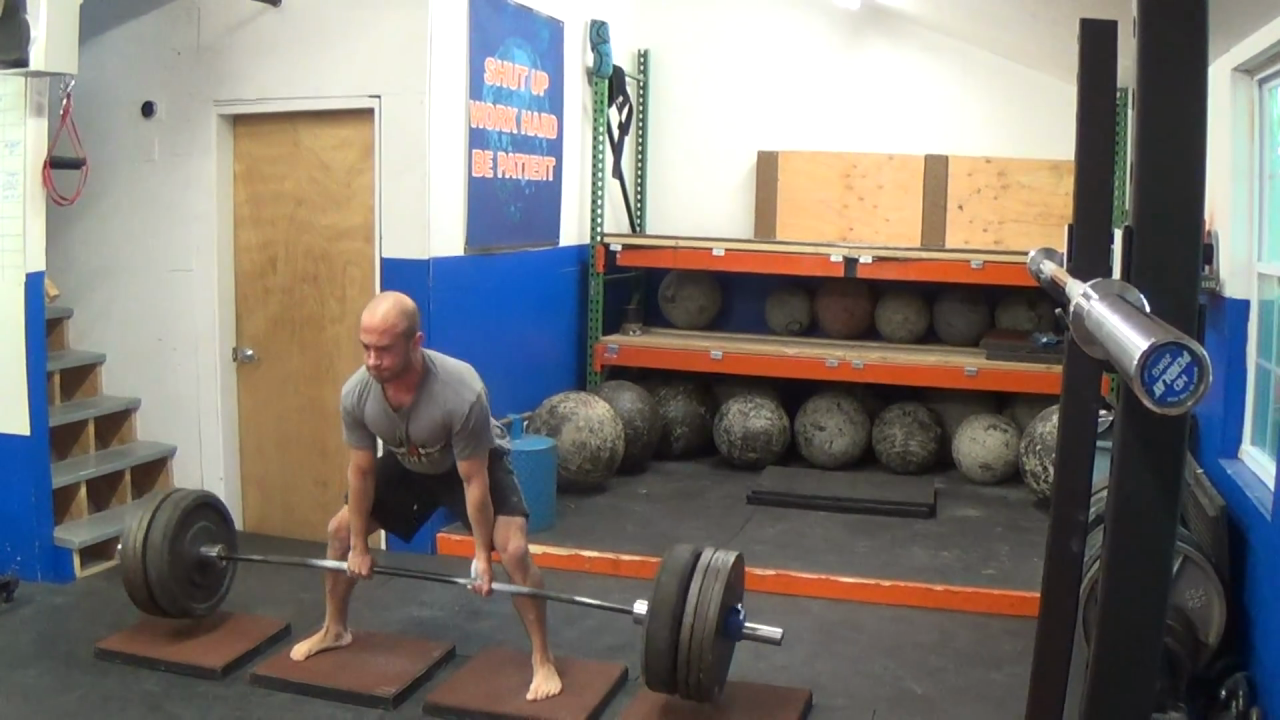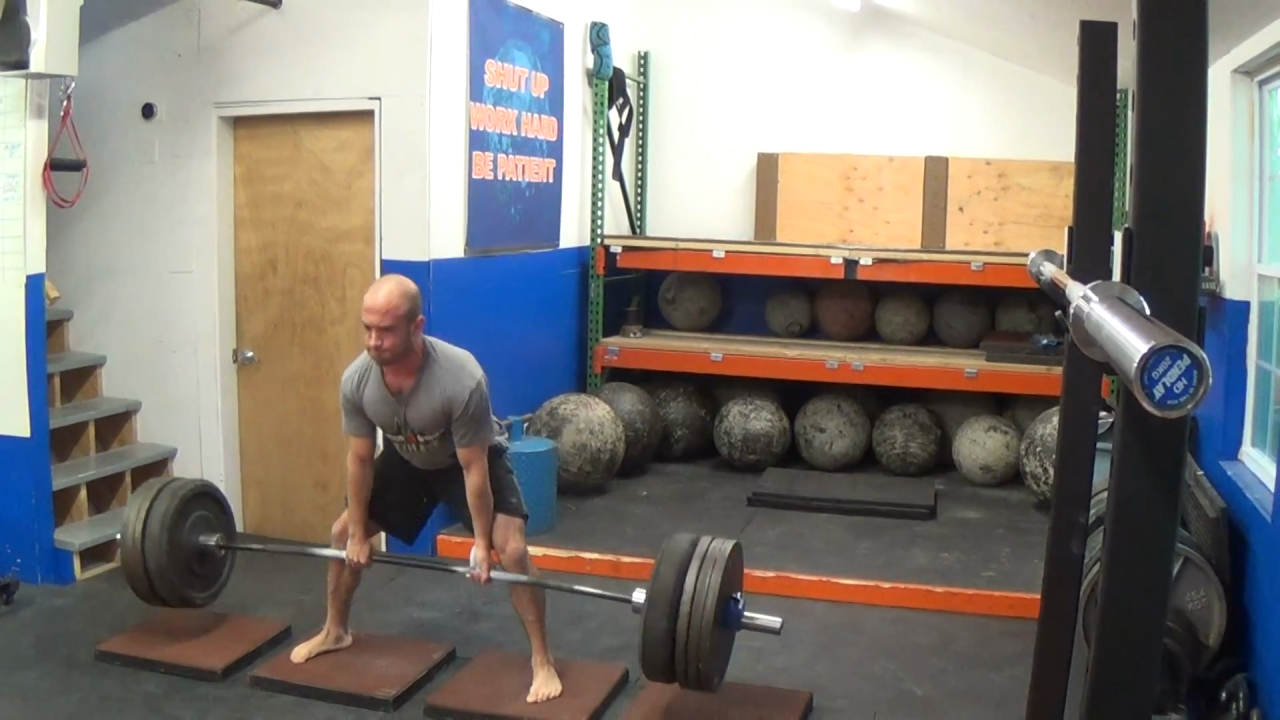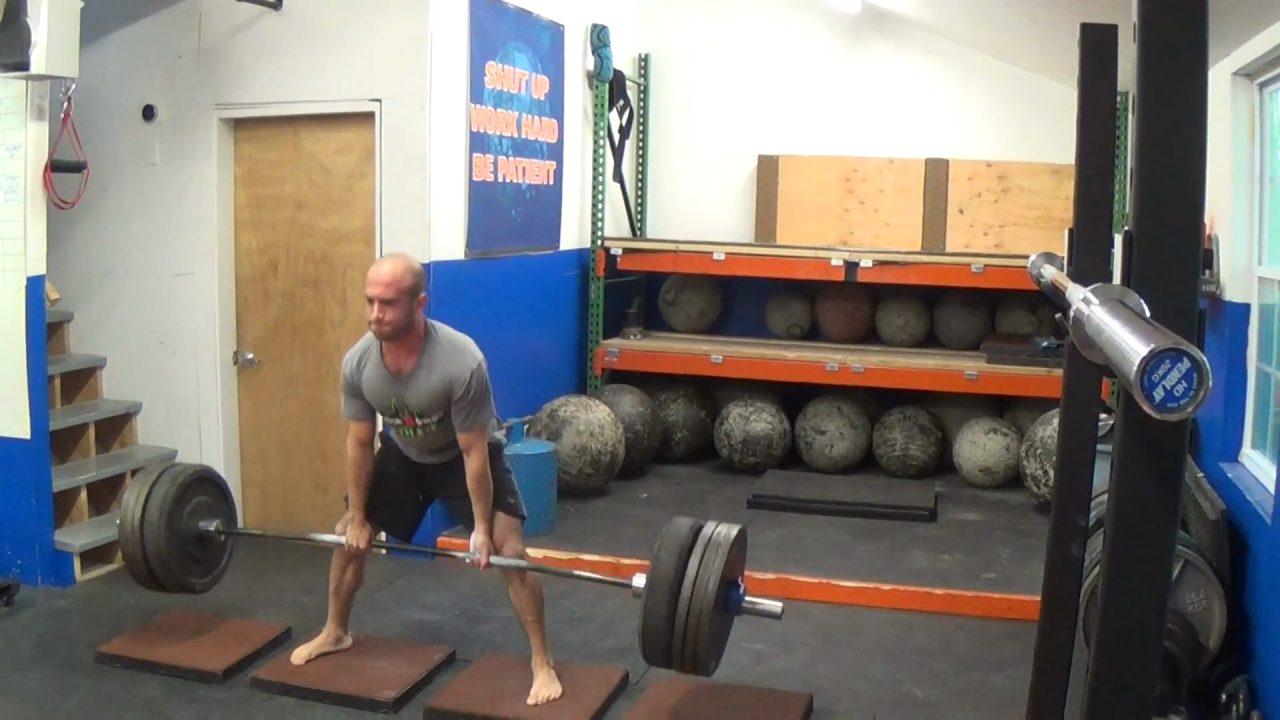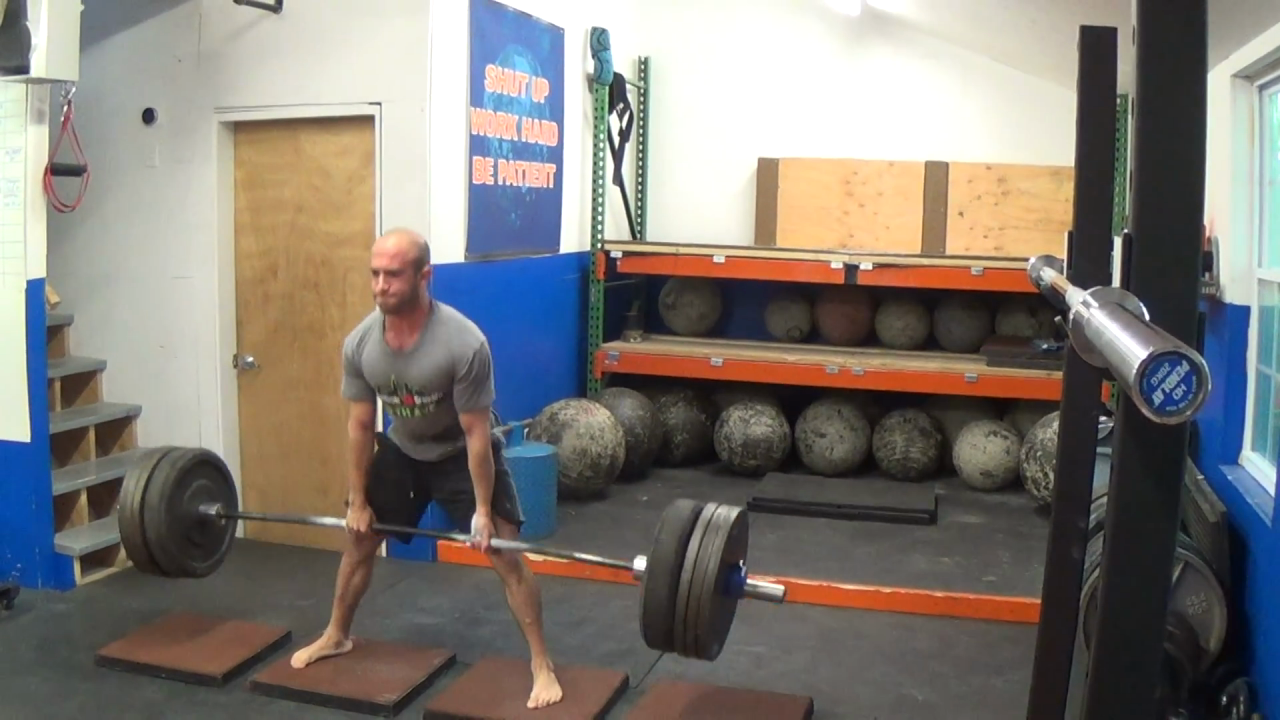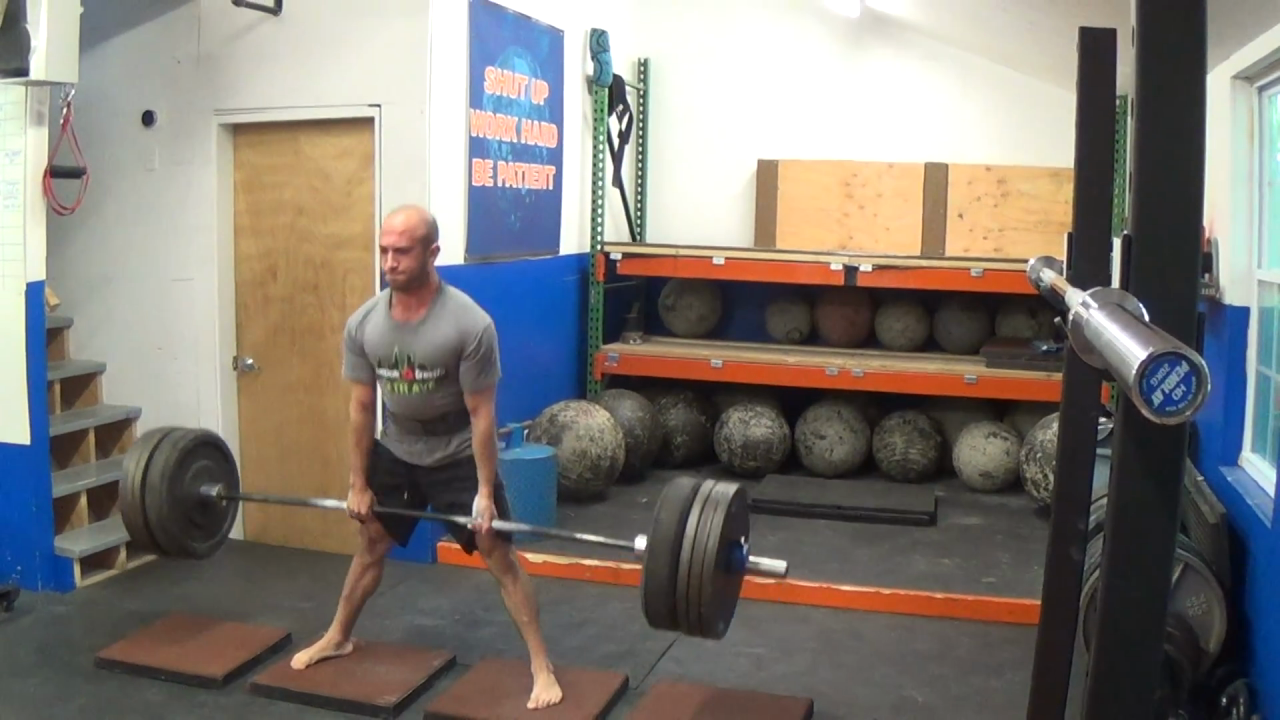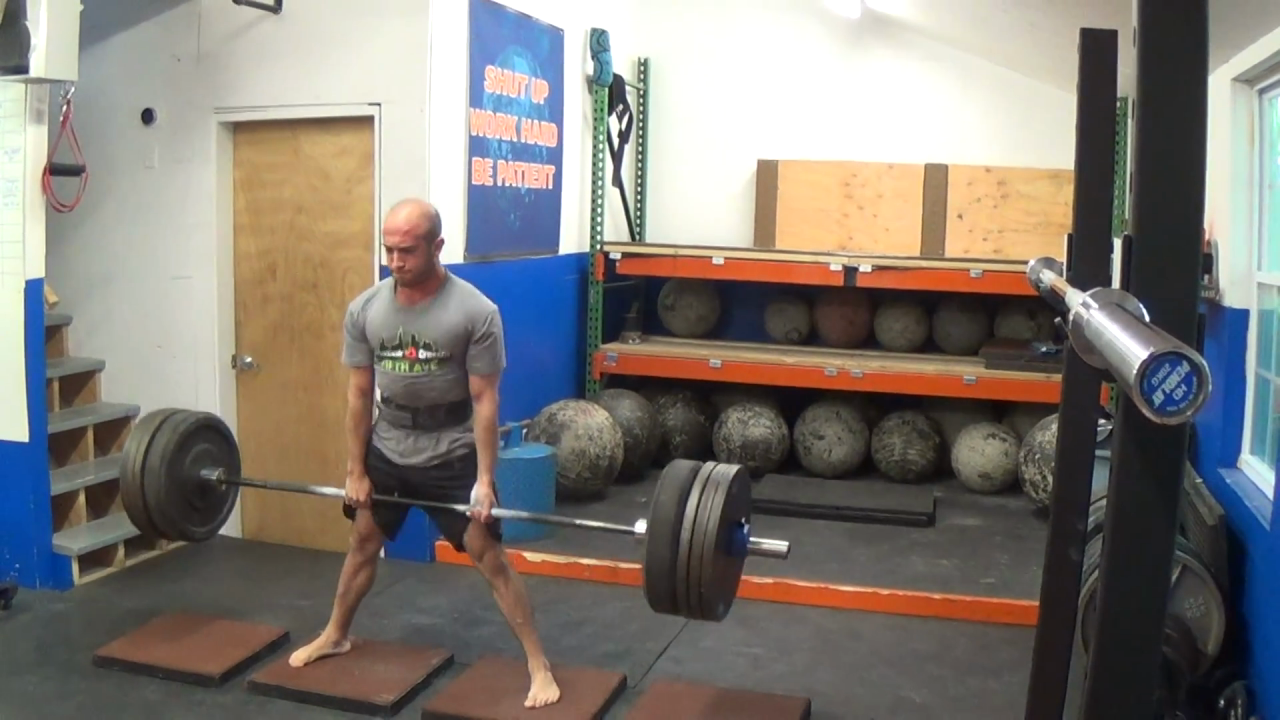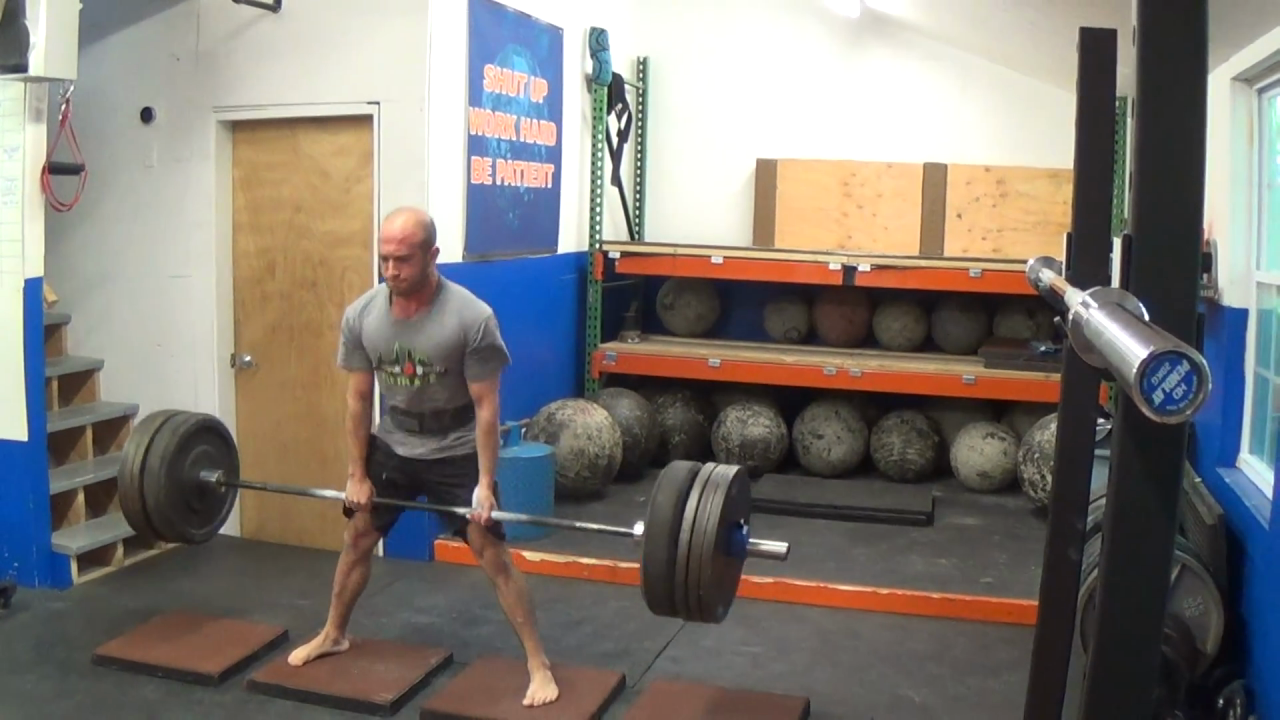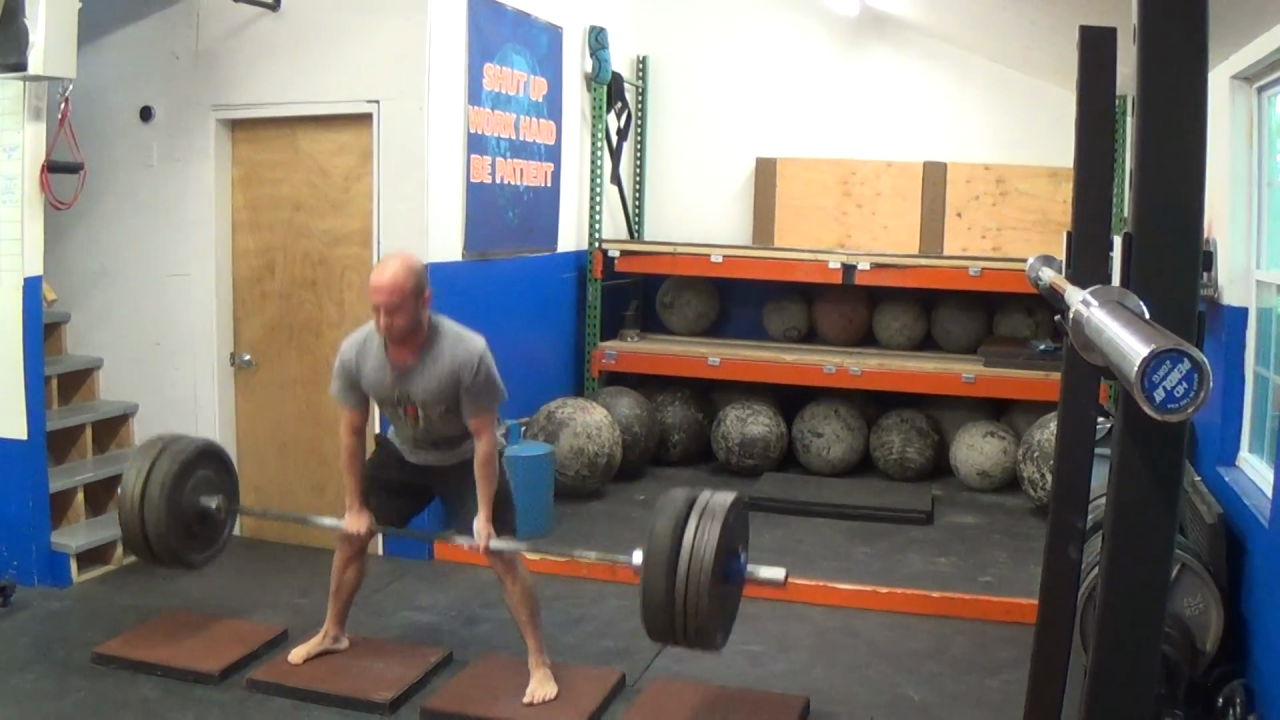
dt=0.1s
person 1, frame 1
left shoulder: (462, 393)
right shoulder: (356, 394)
left elbow: (473, 480)
right elbow: (361, 471)
left wrist: (482, 556)
right wrist: (359, 546)
left hip: (477, 461)
right hip: (407, 464)
left knee: (513, 551)
right knee: (340, 532)
left ankle: (542, 661)
right ankle: (334, 630)
person 1, frame 2
left shoulder: (462, 380)
right shoulder: (356, 381)
left elbow: (473, 467)
right elbow: (359, 459)
left wrist: (482, 544)
right wrist: (358, 534)
left hip: (476, 455)
right hip: (406, 460)
left knee: (512, 551)
right knee: (342, 533)
left ankle: (542, 661)
right ankle: (335, 632)
person 1, frame 3
left shoulder: (461, 363)
right shoulder: (357, 362)
left elbow: (474, 451)
right elbow: (360, 444)
left wrist: (481, 529)
right wrist: (357, 518)
left hip: (465, 457)
right hip: (404, 454)
left knee: (508, 551)
right knee: (349, 539)
left ankle: (542, 665)
right ankle: (334, 633)
person 1, frame 4
left shoulder: (464, 343)
right shoulder: (358, 344)
left elbow: (476, 433)
right elbow: (360, 426)
left wrist: (482, 511)
right wrist: (357, 502)
left hip: (462, 451)
right hip: (401, 452)
left knee: (505, 553)
right knee: (358, 540)
left ankle: (542, 665)
right ankle: (336, 636)
person 1, frame 5
left shoulder: (469, 323)
right shoulder: (364, 321)
left elbow: (482, 413)
right elbow: (361, 408)
left wrist: (485, 492)
right wrist: (357, 483)
left hip: (459, 455)
right hip: (395, 452)
left knee: (499, 558)
right knee: (370, 548)
left ankle: (541, 667)
right ankle: (337, 639)
person 1, frame 6
left shoulder: (475, 310)
right shoulder: (365, 307)
left elbow: (485, 399)
right elbow: (359, 393)
left wrist: (485, 479)
right wrist: (355, 470)
left hip: (453, 452)
right hip: (387, 449)
left knee: (490, 560)
right knee: (362, 545)
left ankle: (539, 666)
right ankle: (335, 637)
person 1, frame 7
left shoulder: (472, 318)
right shoulder: (361, 315)
left elbow: (487, 405)
right elbow: (358, 398)
left wrist: (485, 484)
right wrist: (357, 474)
left hip: (458, 452)
right hip: (392, 448)
left knee: (492, 555)
right knee: (357, 538)
left ankle: (537, 664)
right ankle: (334, 634)
person 1, frame 8
left shoulder: (467, 353)
right shoulder: (355, 352)
left elbow: (485, 437)
right elbow: (352, 432)
left wrist: (485, 515)
right wrist: (354, 505)
left hip: (461, 458)
right hip: (401, 454)
left knee: (503, 555)
right knee: (350, 538)
left ankle: (538, 664)
right ankle: (332, 634)
